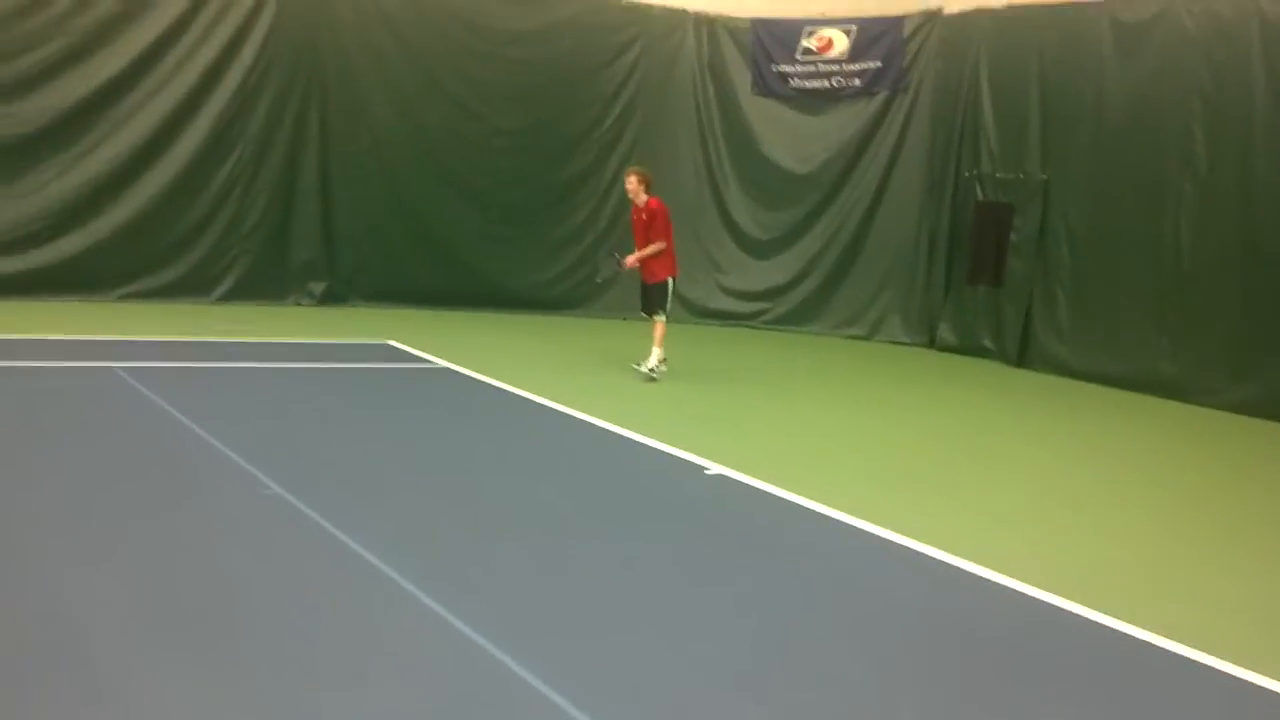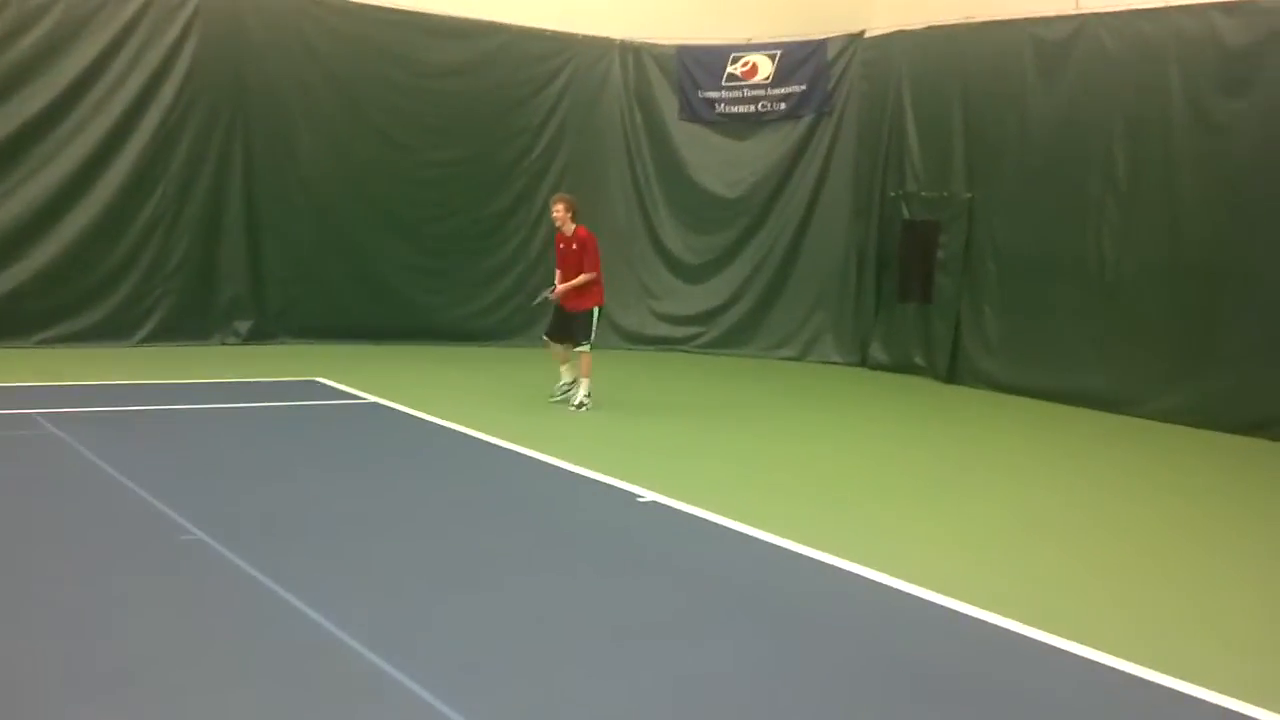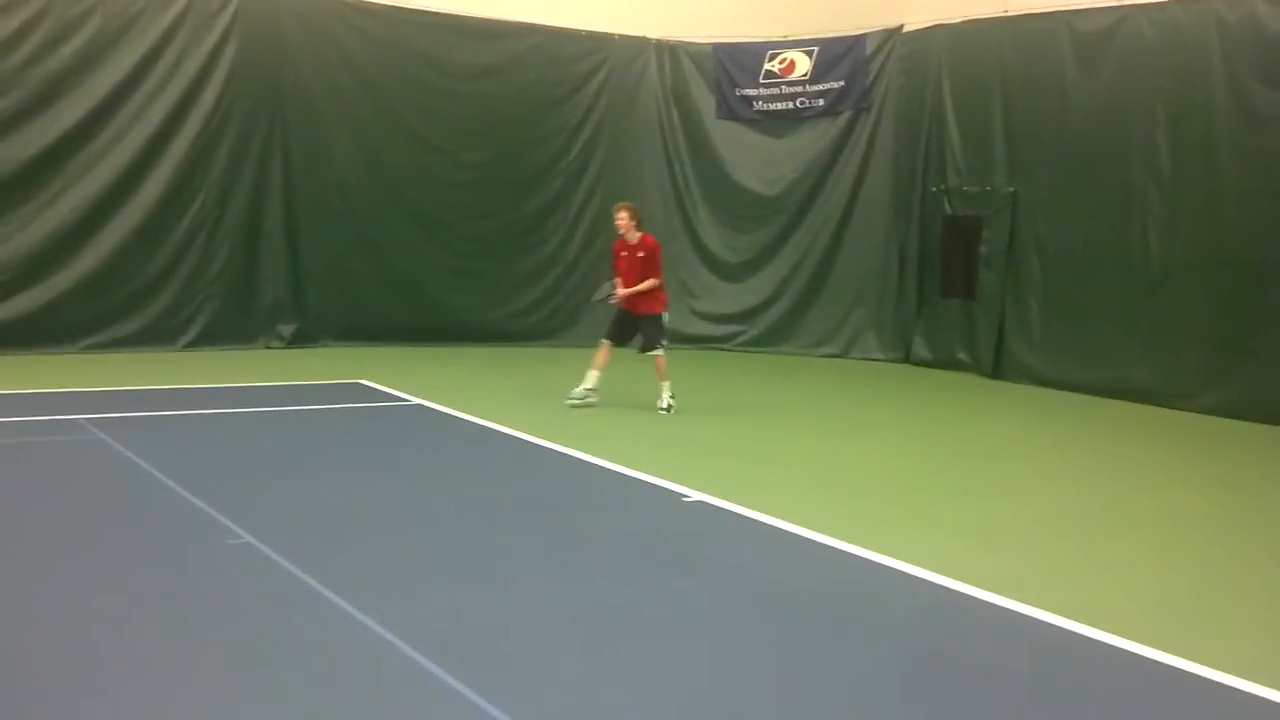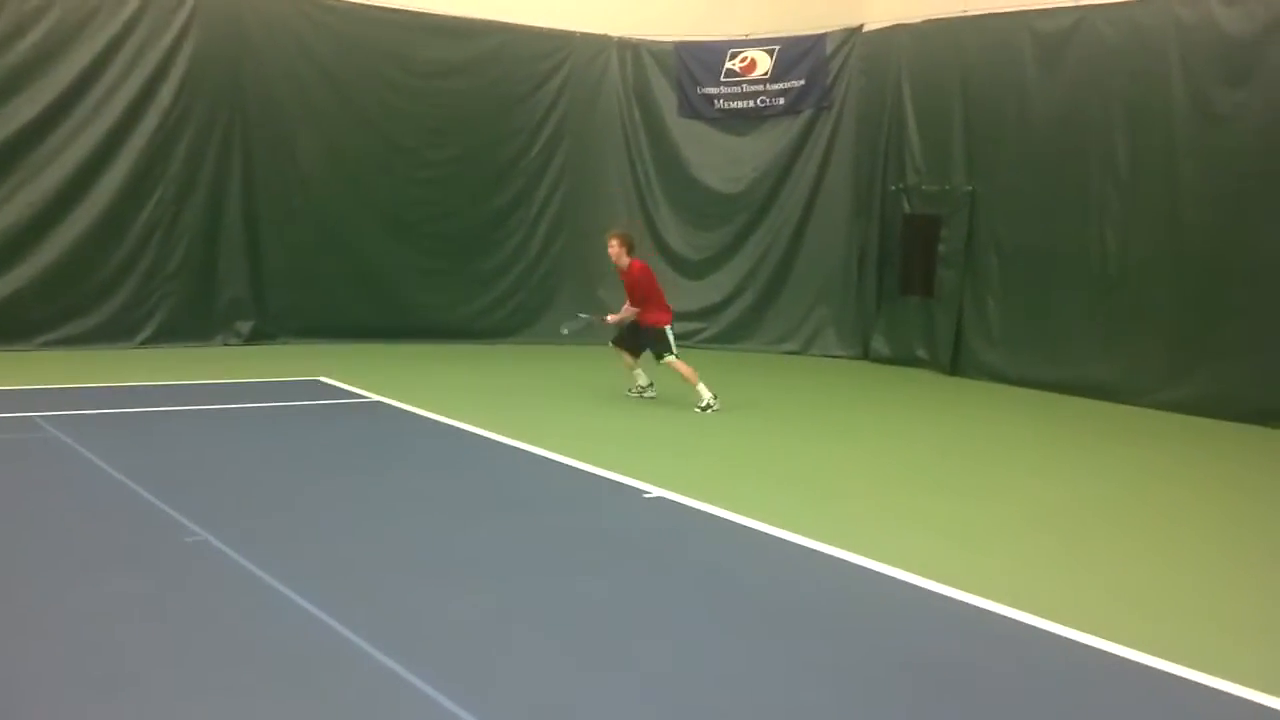
dt=0.5s
person 1, frame 1
left shoulder: (656, 207)
right shoulder: (635, 209)
left elbow: (660, 243)
left wrist: (637, 256)
right wrist: (636, 258)
left hip: (662, 270)
right hip: (647, 270)
left knee: (659, 315)
right knee: (652, 315)
left ankle: (654, 361)
right ankle: (659, 359)
person 1, frame 2
left shoulder: (585, 237)
right shoulder: (558, 238)
left elbow: (592, 273)
left wrist: (567, 286)
right wrist: (556, 285)
left hip: (587, 299)
right hip: (566, 299)
left knee: (582, 346)
right knee: (552, 337)
left ankle: (584, 393)
right ankle: (569, 379)
person 1, frame 3
left shoulder: (651, 244)
right shoulder: (618, 247)
left elbow: (656, 280)
left wrist: (630, 291)
right wrist: (619, 290)
left hip: (652, 306)
right hip: (628, 305)
left knee: (656, 350)
right knee: (607, 343)
left ankle: (666, 395)
right ankle: (589, 389)
person 1, frame 4
left shoulder: (638, 271)
right shoulder: (624, 271)
left elbow: (637, 308)
left wrist: (617, 318)
right wrist: (626, 309)
left hip: (658, 320)
right hip: (642, 320)
left knee: (671, 360)
right knee: (620, 345)
left ankle: (707, 396)
right ankle: (644, 384)
